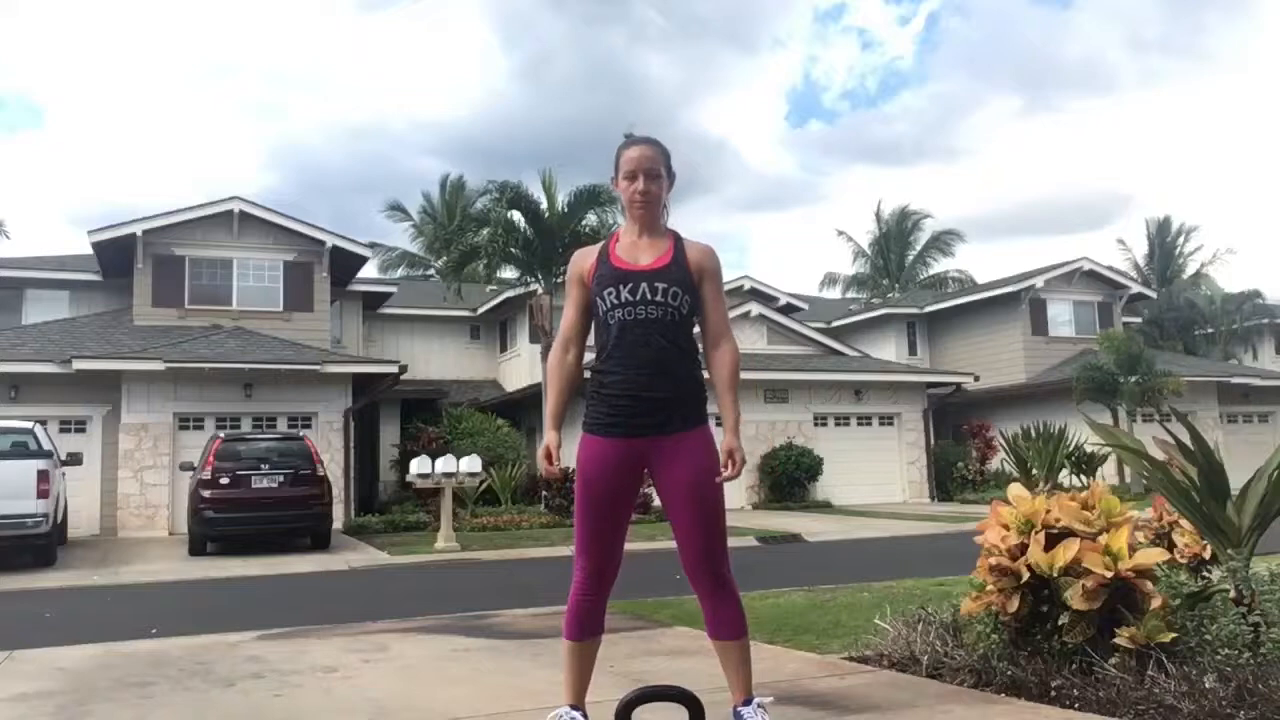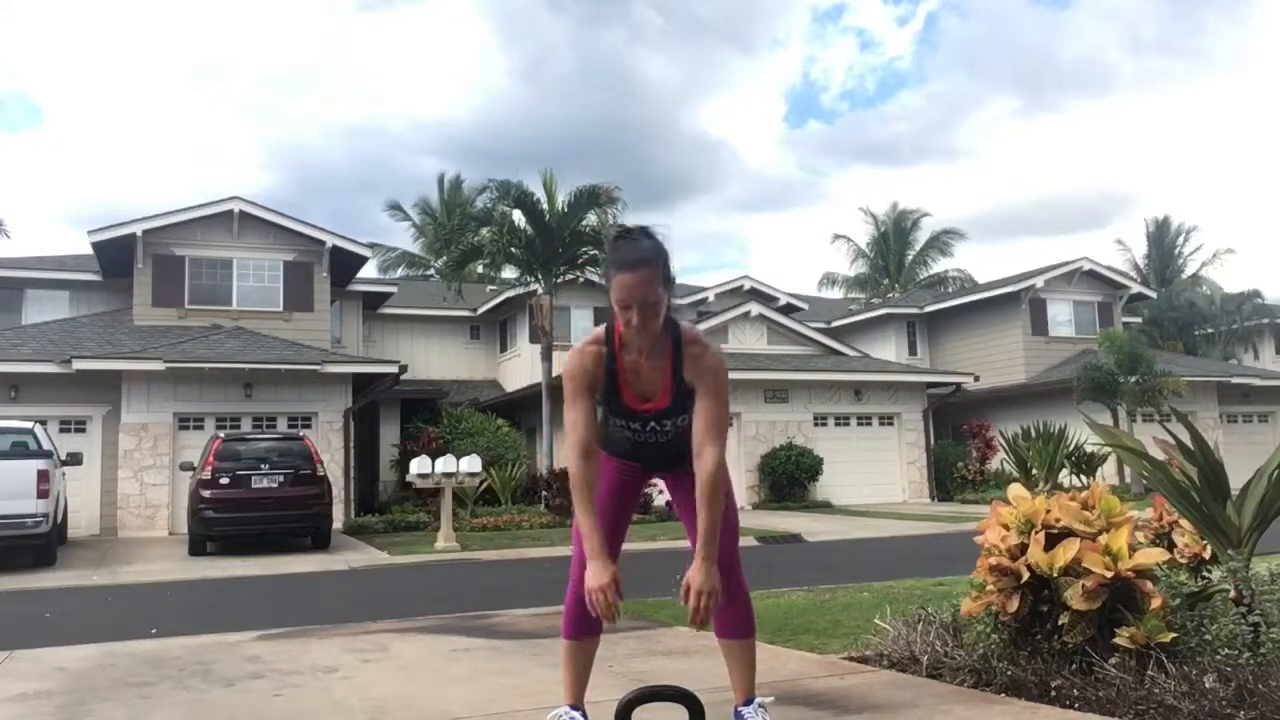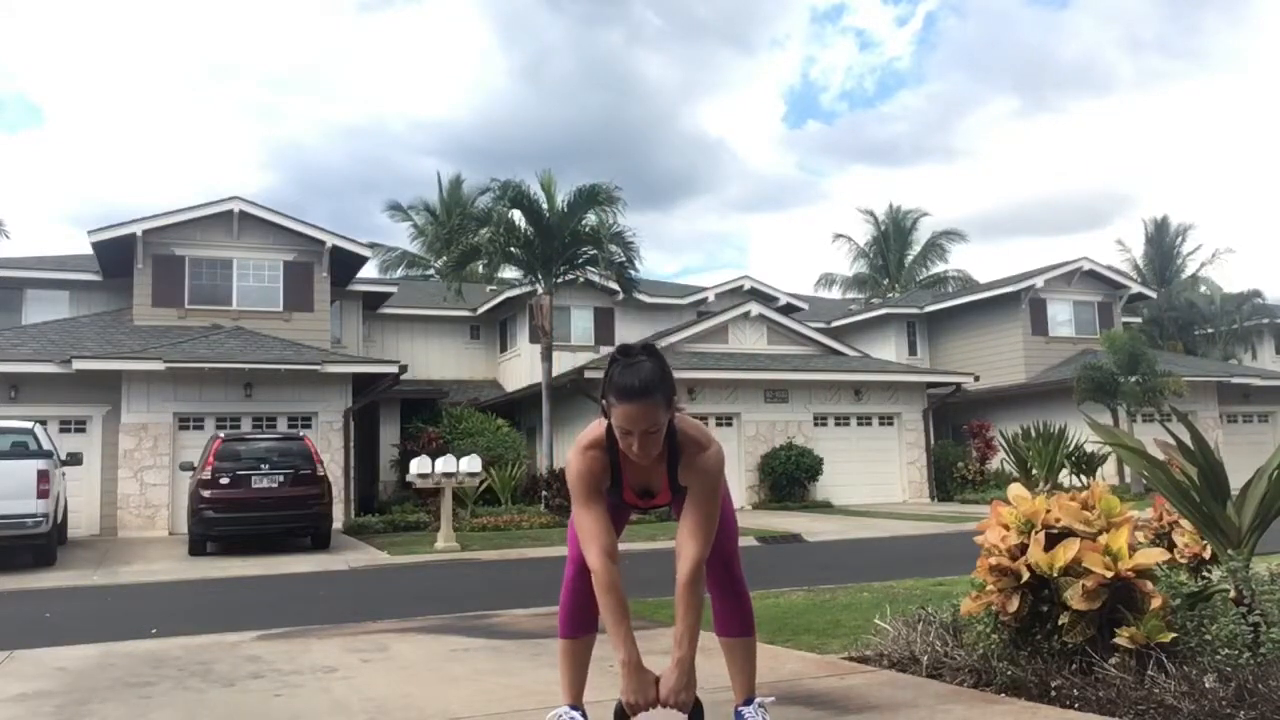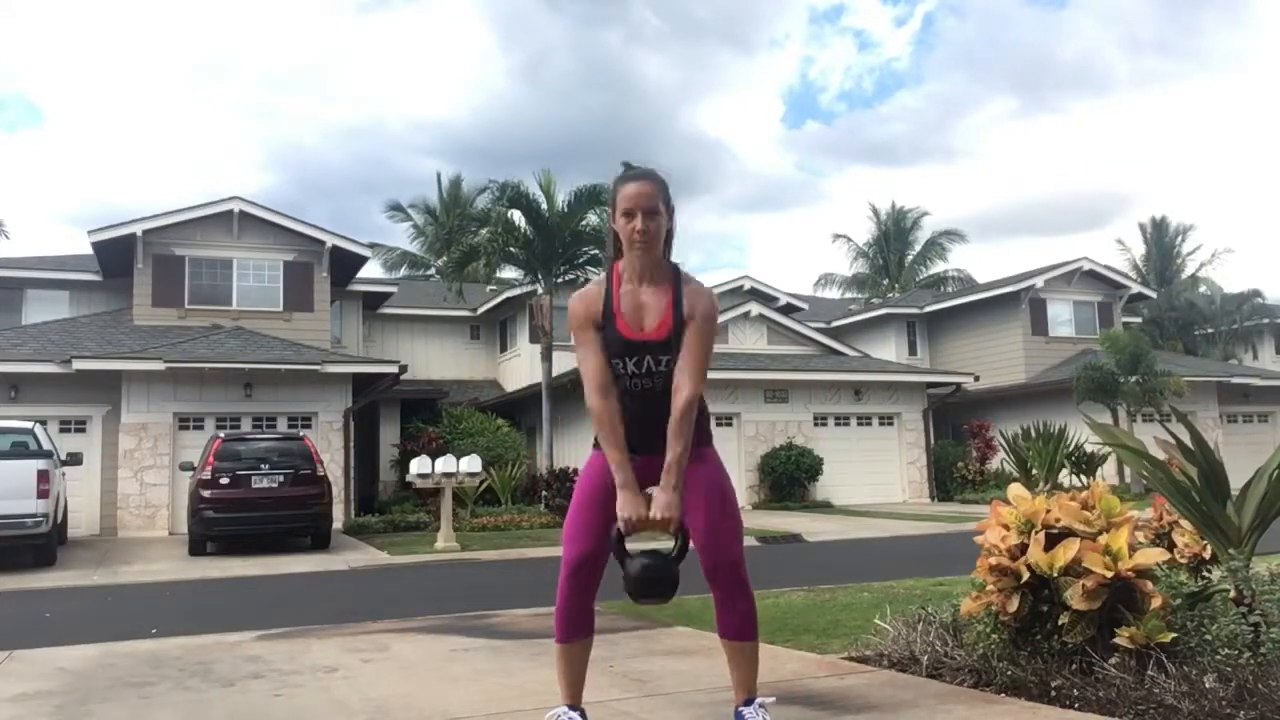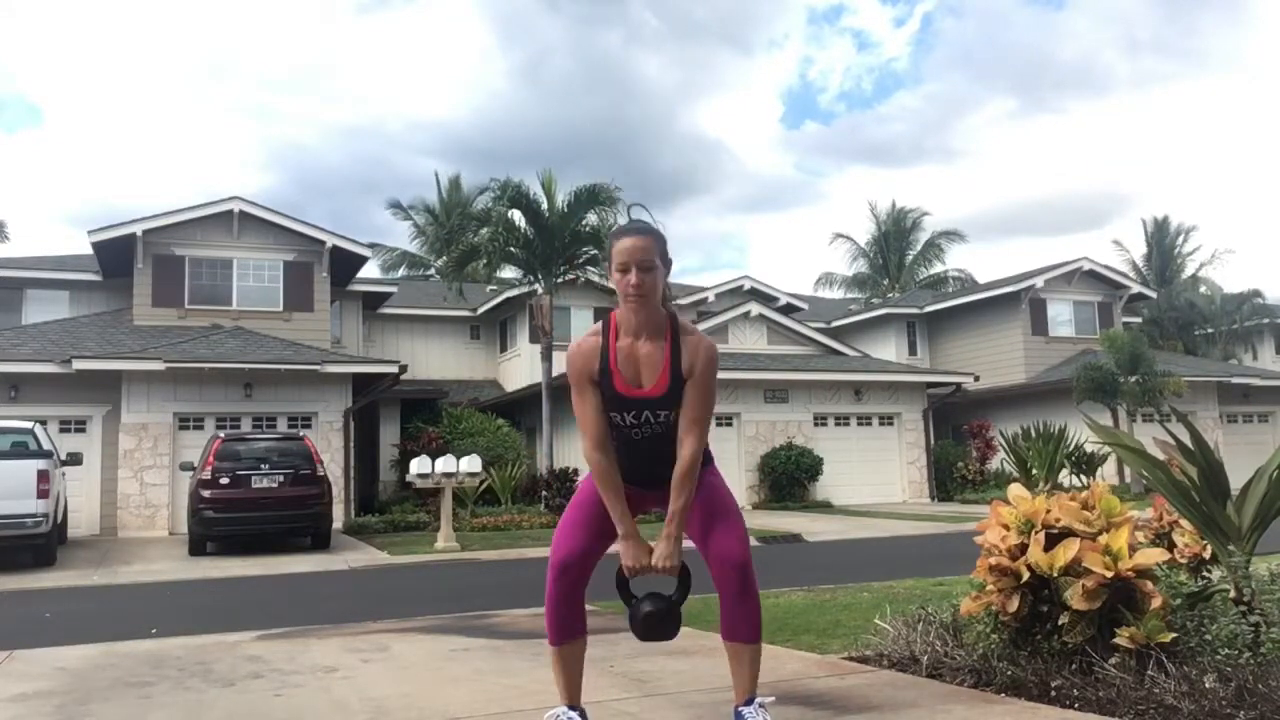
dt=1s
person 1, frame 1
left shoulder: (698, 257)
right shoulder: (587, 261)
left elbow: (720, 344)
right elbow: (567, 348)
left wrist: (731, 429)
right wrist: (552, 427)
left hip: (683, 431)
right hip: (607, 432)
left knee: (711, 572)
right knee: (591, 575)
person 1, frame 2
left shoulder: (700, 356)
right shoulder: (587, 357)
left elbow: (710, 453)
right elbow: (580, 457)
left wrist: (704, 561)
right wrist: (598, 558)
left hip: (684, 457)
right hip: (618, 456)
left knee: (723, 571)
right knee: (586, 575)
person 1, frame 3
left shoulder: (702, 453)
right shoulder: (586, 456)
left elbow: (691, 567)
right elbow: (602, 564)
left wrist: (682, 664)
right wrist: (630, 665)
left hip: (687, 482)
right hip: (611, 488)
left knee: (725, 570)
right knee: (580, 572)
person 1, frame 4
left shoulder: (695, 298)
right shoulder: (588, 302)
left elbow: (686, 396)
right elbow: (600, 399)
left wrist: (671, 487)
right wrist: (626, 487)
left hip: (688, 448)
right hip: (615, 452)
left knee: (727, 569)
right knee: (577, 567)
person 1, frame 5
left shoulder: (696, 347)
right shoulder: (586, 350)
left elbow: (689, 449)
right elbow: (595, 451)
left wrist: (670, 538)
right wrist: (628, 537)
left hip: (685, 473)
right hip: (615, 474)
left knee: (735, 562)
right knee: (564, 565)
